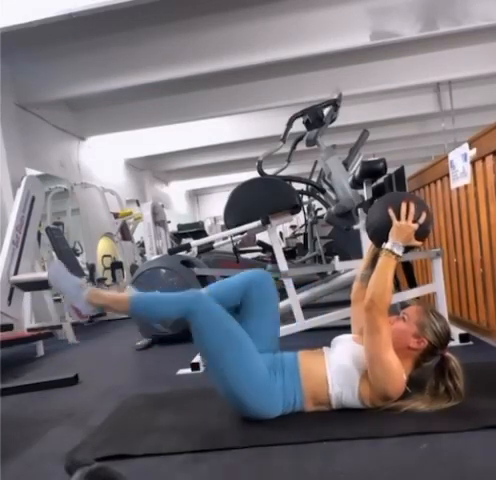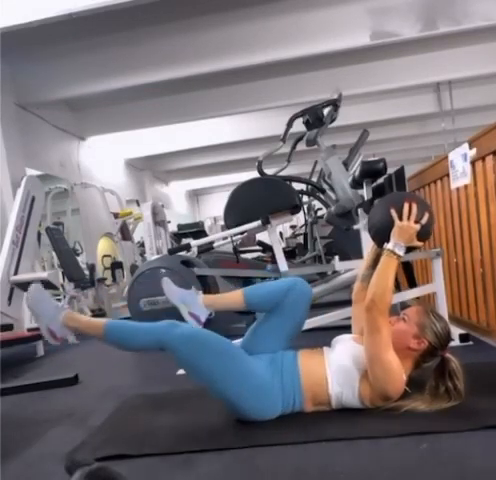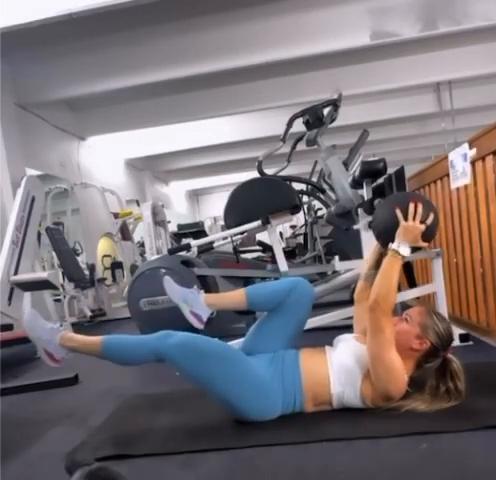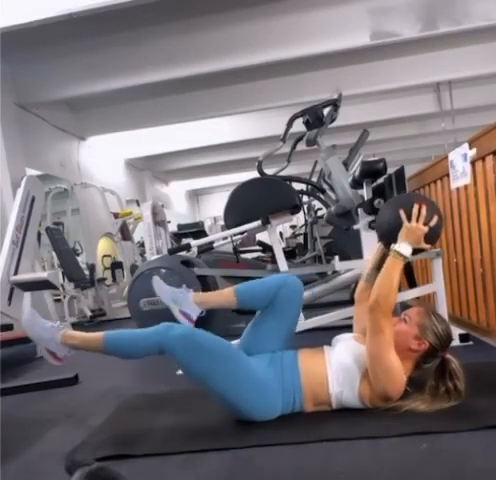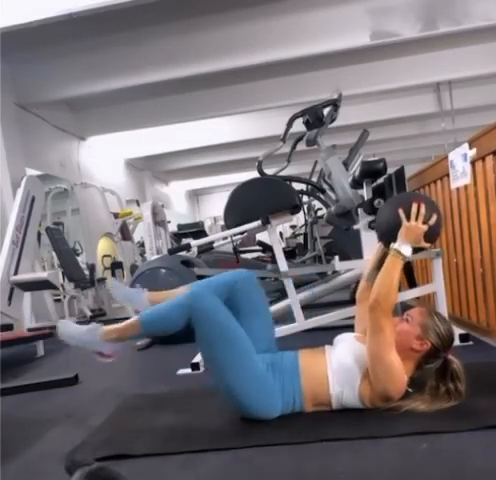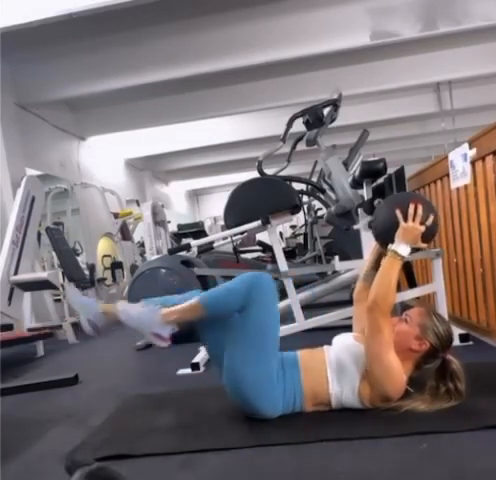
dt=0.2s
person 1, frame 1
left shoulder: (390, 379)
right shoulder: (369, 348)
left elbow: (373, 308)
right elbow: (360, 298)
left wrist: (395, 248)
right wrist: (375, 247)
left hip: (260, 392)
right hip: (266, 368)
left knee: (195, 303)
right knee: (259, 280)
left ankle: (95, 298)
person 1, frame 2
left shoulder: (388, 380)
right shoulder: (370, 351)
left elbow: (372, 309)
right elbow: (361, 299)
left wrist: (396, 247)
right wrist: (377, 246)
left hip: (258, 393)
right hip: (264, 366)
left knee: (173, 334)
right knee: (296, 289)
left ankle: (69, 322)
right ankle: (198, 305)
person 1, frame 3
left shoulder: (390, 380)
right shoulder: (373, 350)
left elbow: (377, 309)
right elbow: (363, 298)
left wrist: (401, 248)
right wrist: (381, 246)
left hip: (260, 392)
right hip: (264, 364)
left knee: (167, 343)
right knee: (300, 289)
left ankle: (64, 342)
right ankle: (204, 304)
person 1, frame 4
left shoulder: (390, 381)
right shoulder: (371, 350)
left elbow: (377, 308)
right elbow: (364, 297)
left wrist: (404, 248)
right wrist: (385, 246)
left hip: (260, 393)
right hip: (263, 364)
left knee: (170, 336)
right knee: (288, 285)
left ankle: (65, 340)
right ankle: (194, 302)
person 1, frame 5
left shoulder: (391, 379)
right shoulder: (371, 349)
left elbow: (377, 309)
right elbow: (365, 296)
left wrist: (402, 248)
right wrist: (385, 245)
left hip: (261, 392)
right hip: (267, 367)
left knee: (203, 297)
right knee: (240, 281)
left ankle: (105, 337)
right ankle: (151, 301)
person 1, frame 6
left shoulder: (389, 381)
right shoulder: (371, 350)
left elbow: (375, 310)
right elbow: (362, 298)
left wrist: (401, 248)
right wrist: (379, 246)
left hip: (262, 391)
right hip: (267, 372)
left knee: (258, 284)
right knee: (200, 305)
left ankle: (162, 320)
right ankle: (104, 312)
